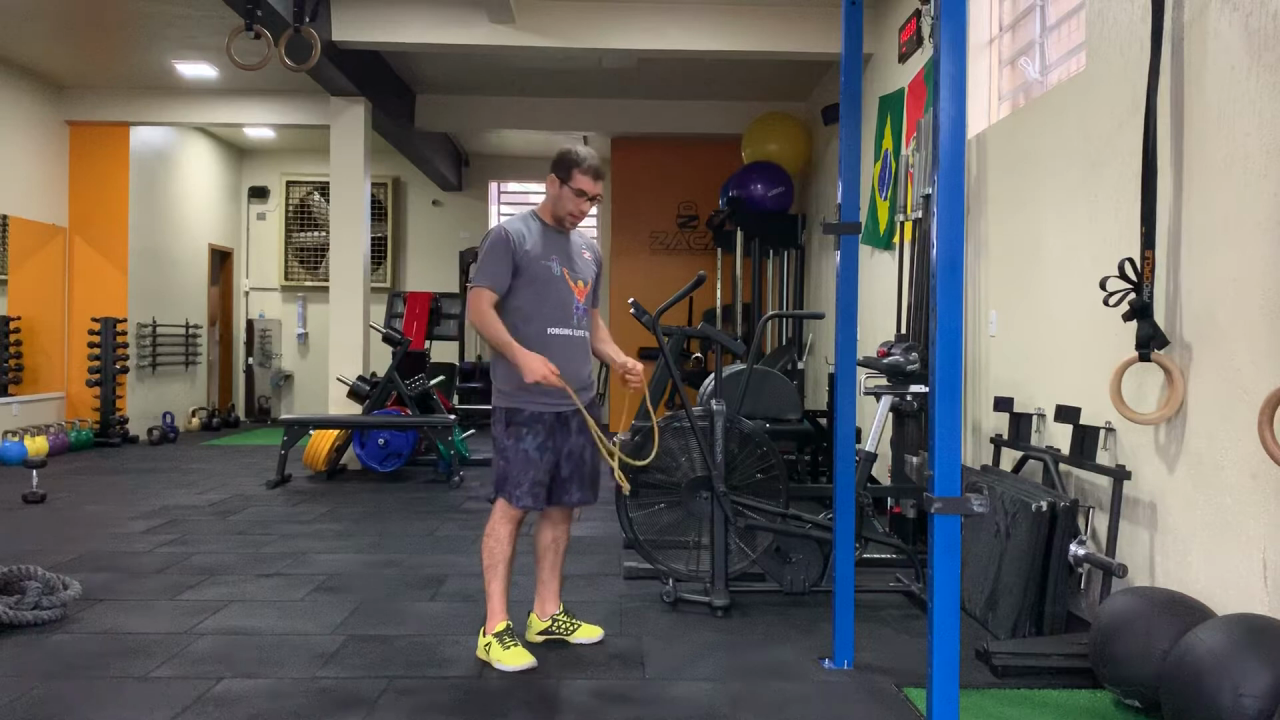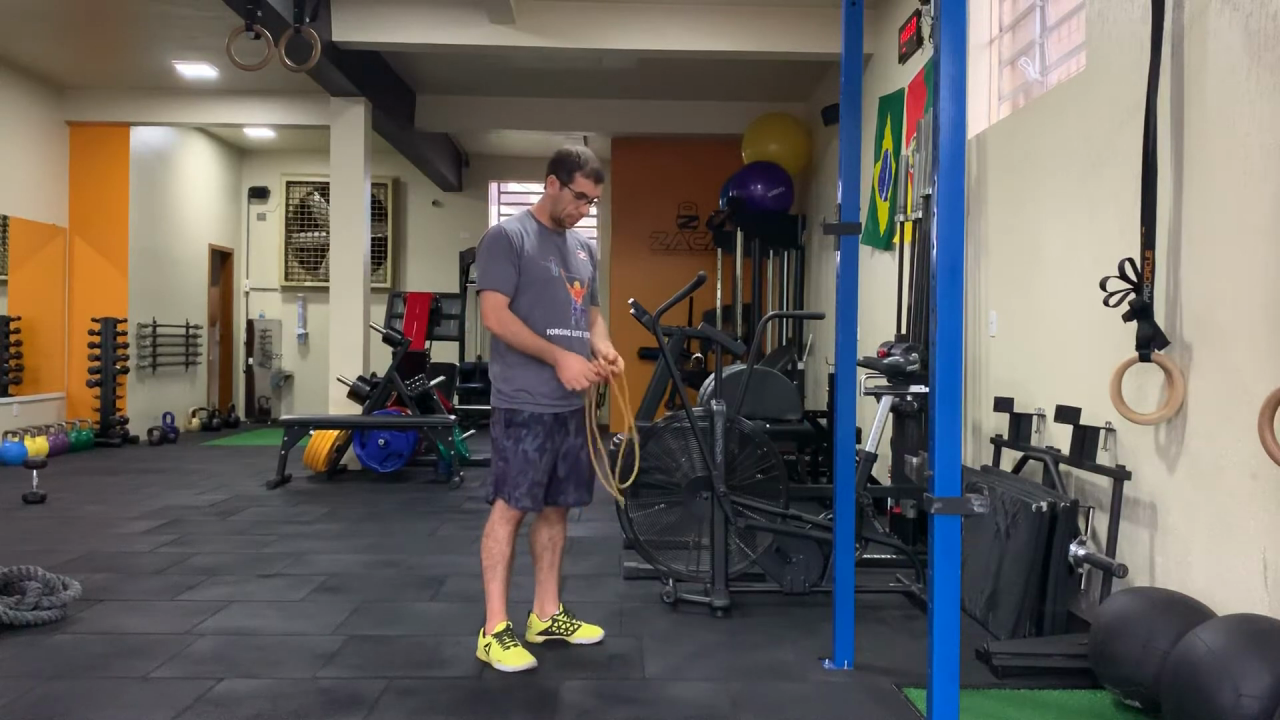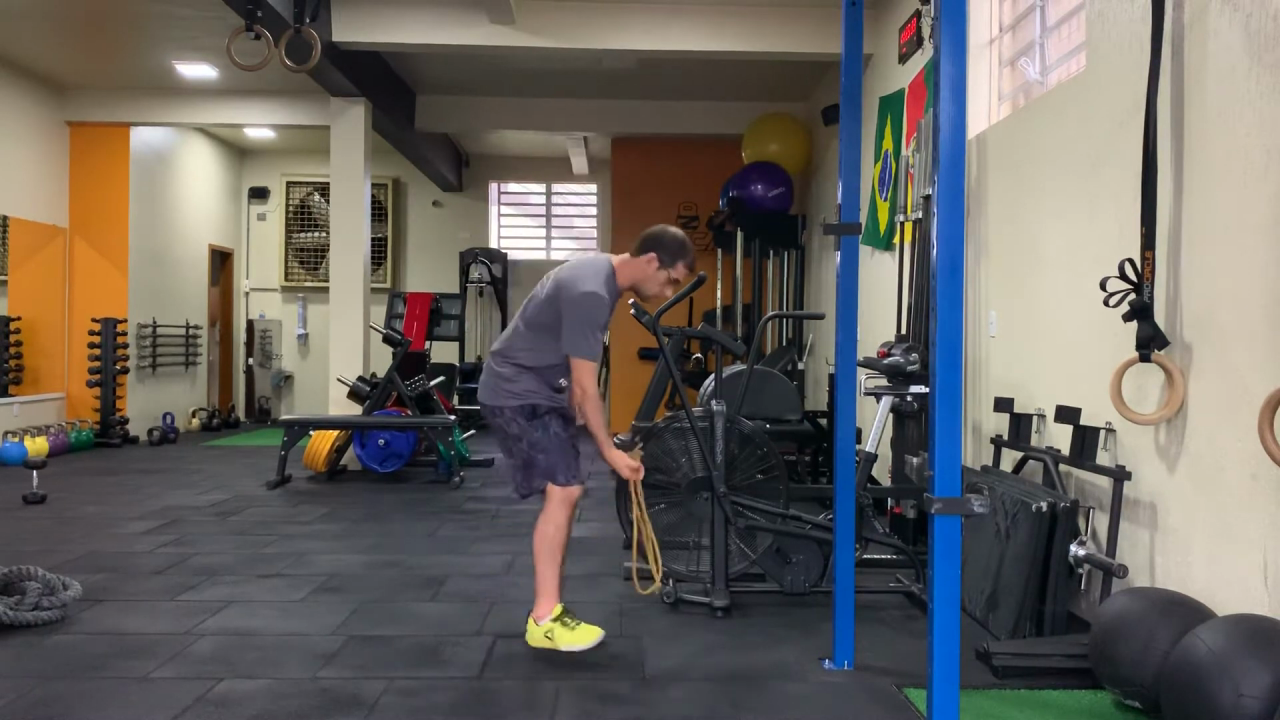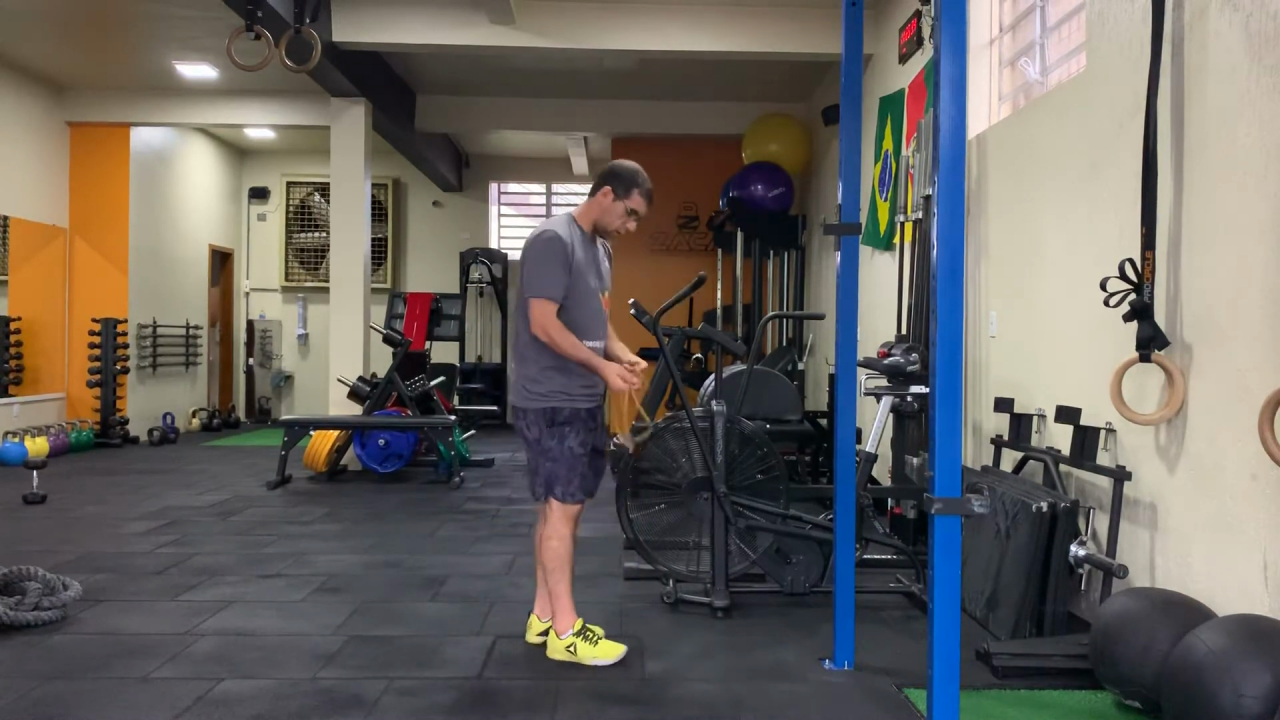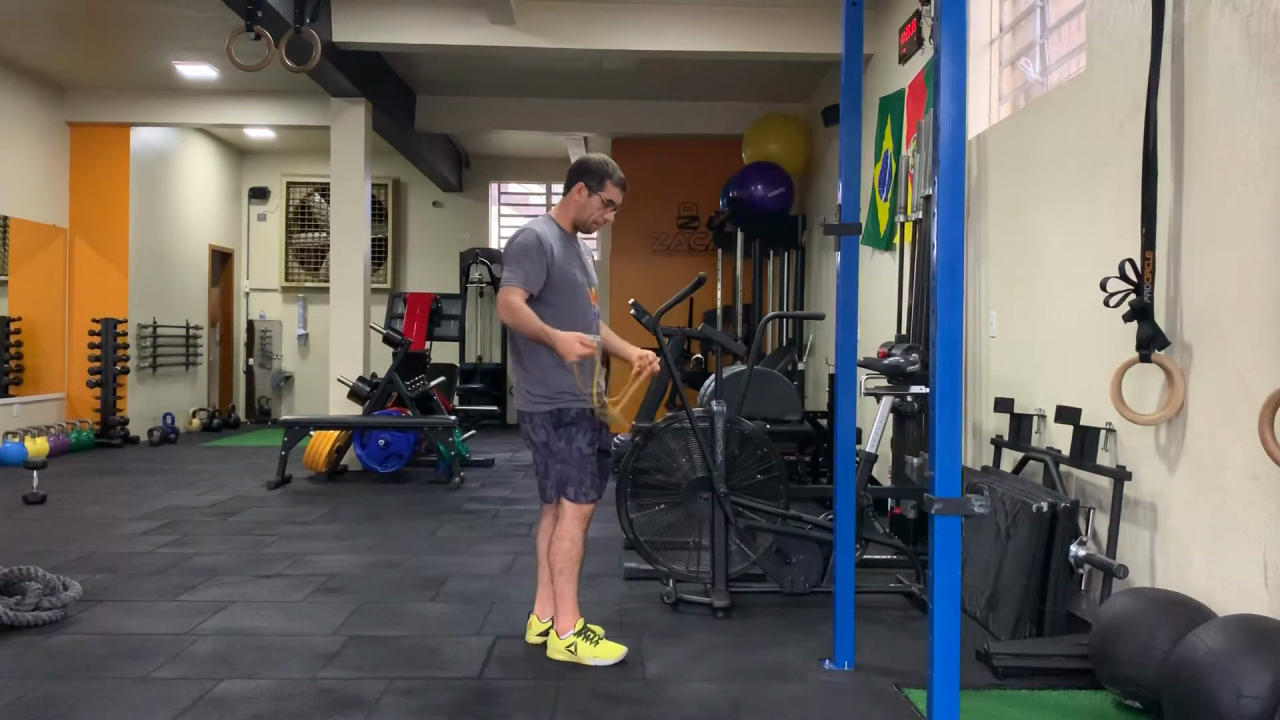
dt=1s
person 1, frame 1
left shoulder: (588, 249)
right shoulder: (509, 237)
right elbow: (480, 307)
left wrist: (616, 357)
right wrist: (520, 356)
left hip: (577, 402)
right hip: (525, 404)
left knee: (560, 508)
right knee: (511, 506)
left ankle: (547, 615)
right ankle: (494, 629)
person 1, frame 2
left shoulder: (583, 248)
right shoulder: (507, 237)
right elbow: (495, 315)
left wrist: (602, 348)
right wrist: (558, 358)
left hip: (572, 404)
right hip: (524, 404)
left knee: (556, 507)
right knee: (510, 508)
left ankle: (546, 615)
right ankle: (494, 628)
person 1, frame 3
left shoulder: (606, 277)
right shoulder: (590, 292)
right elbow: (584, 384)
right wrist: (609, 452)
left hip: (545, 394)
right hip: (516, 394)
left knee: (563, 496)
right knee: (563, 492)
left ankle: (546, 610)
right ankle: (547, 618)
person 1, frame 4
left shoulder: (599, 248)
right shoulder: (552, 240)
right elbow: (543, 324)
left wrist: (624, 356)
right wrist: (602, 368)
left hip: (581, 400)
right hip: (550, 401)
left knee: (560, 505)
right knee: (563, 508)
left ankle: (545, 615)
right ankle: (564, 631)
person 1, frame 5
left shoulder: (577, 247)
right shoulder: (534, 241)
right elbow: (509, 305)
left wrist: (630, 353)
right wrist: (558, 339)
left hip: (579, 400)
right hip: (554, 403)
left knee: (559, 506)
right knee: (576, 507)
left ankle: (545, 616)
right ankle: (566, 631)
